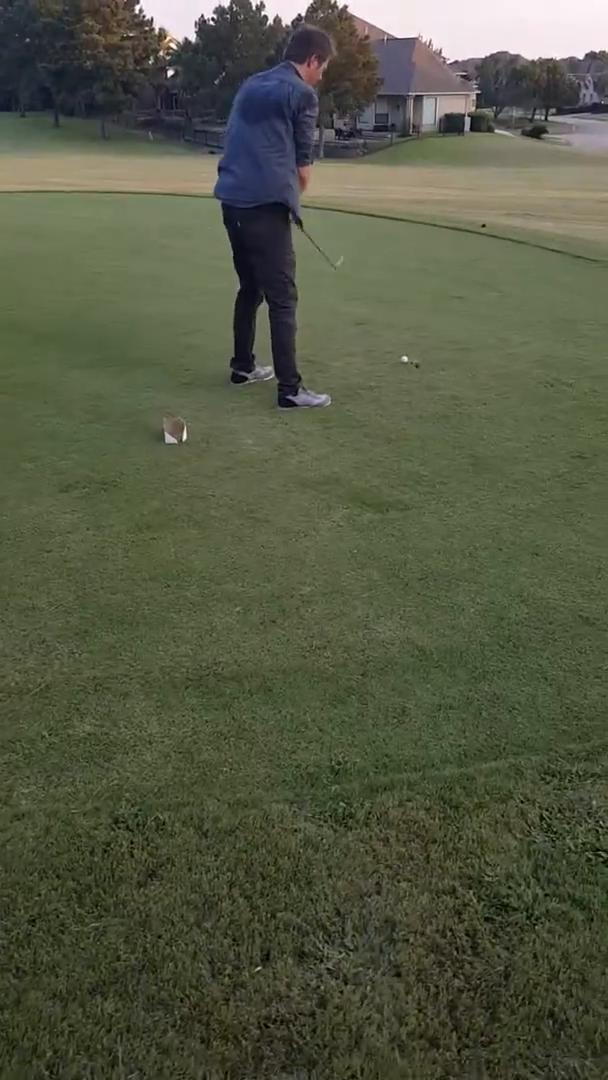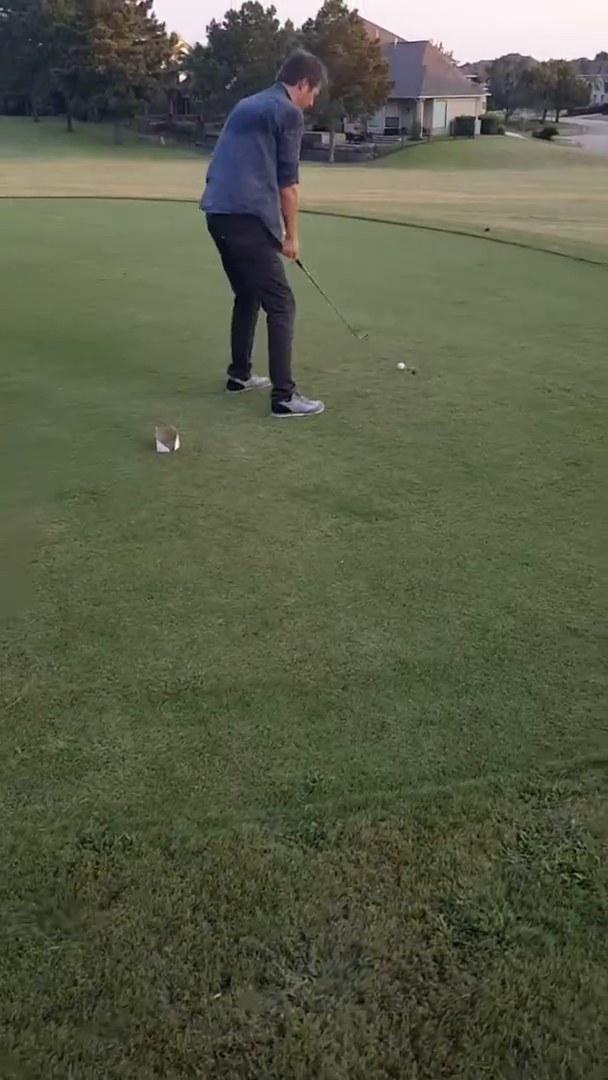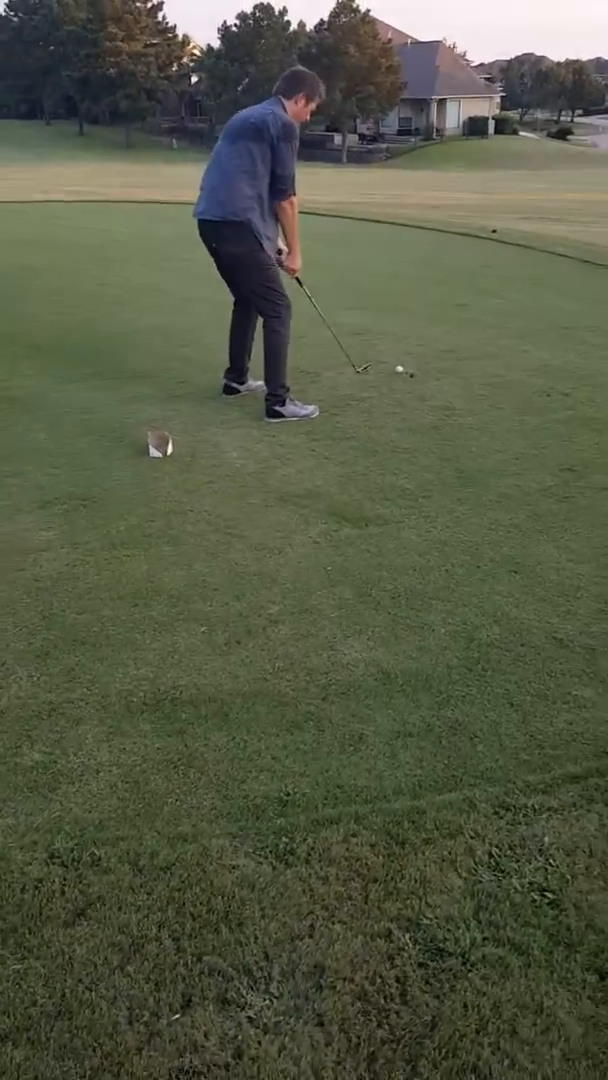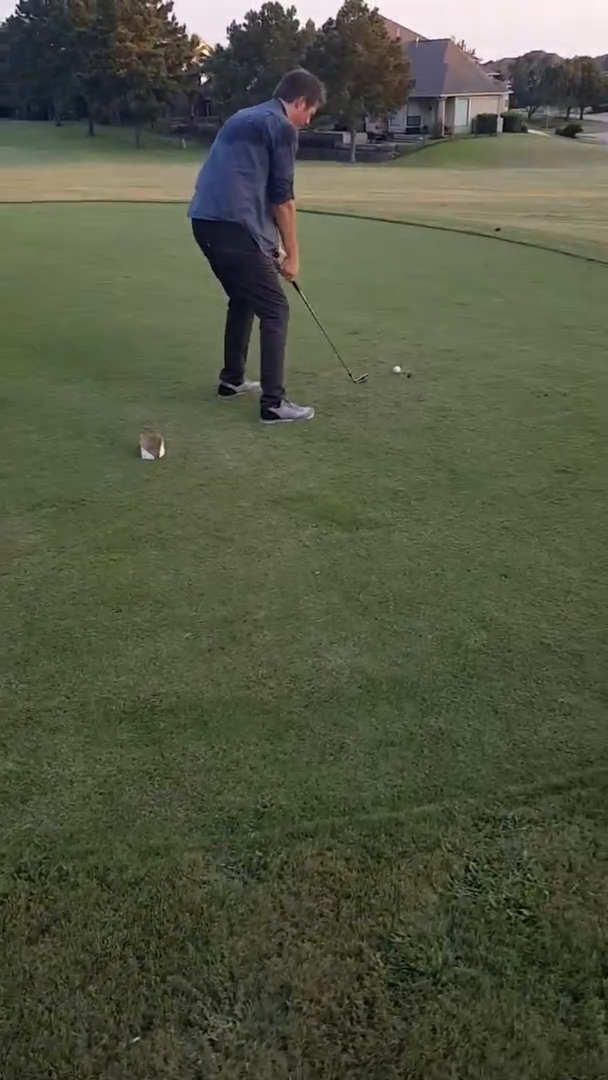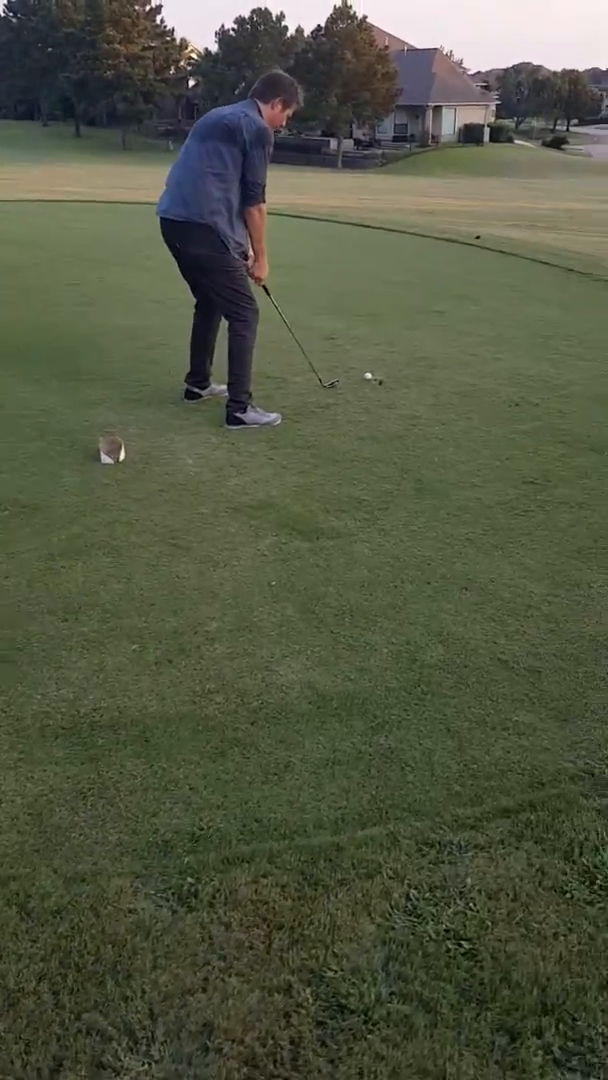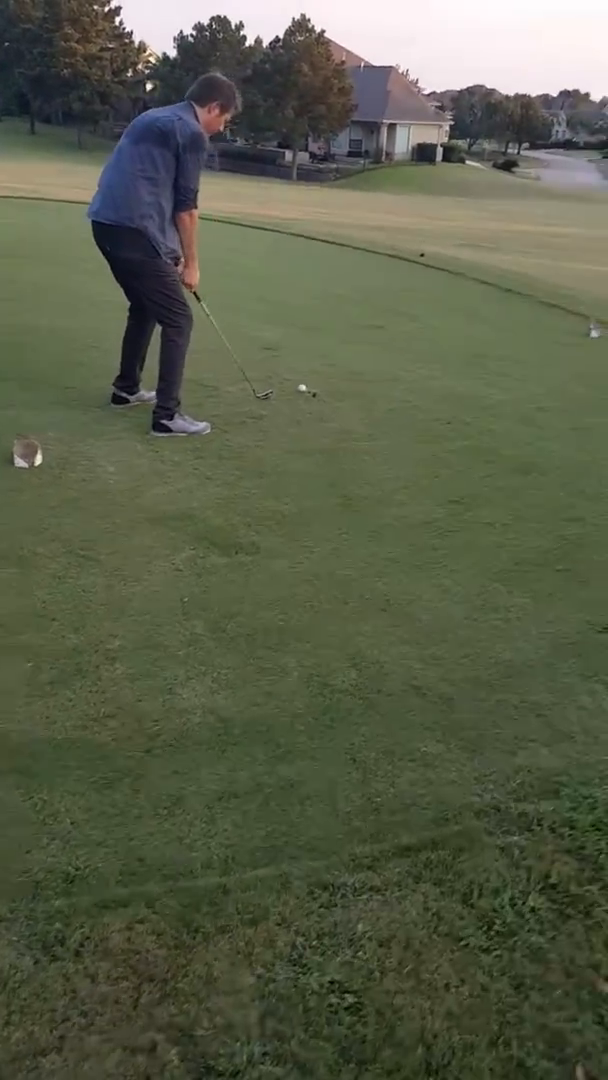
dt=0.2s
person 1, frame 1
left shoulder: (251, 85)
right shoulder: (302, 94)
right elbow: (301, 163)
right wrist: (294, 201)
left hip: (233, 199)
right hip: (265, 204)
left knee: (251, 287)
right knee: (283, 297)
left ankle: (243, 366)
right ankle: (290, 388)
person 1, frame 2
left shoulder: (248, 105)
right shoulder: (288, 113)
right elbow: (287, 182)
left wrist: (276, 227)
right wrist: (291, 235)
left hip: (219, 211)
right hip: (245, 216)
left knee: (248, 295)
right knee: (280, 304)
left ankle: (240, 374)
right ankle: (284, 396)
person 1, frame 3
left shoulder: (247, 116)
right shoulder: (284, 125)
right elbow: (284, 195)
left wrist: (272, 240)
right wrist: (294, 250)
left hip: (211, 220)
right hip: (236, 224)
left knee: (247, 299)
right knee: (277, 309)
left ankle: (236, 379)
right ankle: (278, 401)
person 1, frame 4
left shoulder: (245, 117)
right shoulder: (283, 128)
right elbow: (282, 199)
left wrist: (271, 243)
right wrist: (292, 254)
left hip: (205, 220)
right hip: (232, 225)
left knee: (242, 300)
right knee: (275, 310)
left ankle: (231, 379)
right ankle: (273, 403)
person 1, frame 5
left shoulder: (219, 116)
right shoulder: (257, 129)
right elbow: (253, 201)
left wrist: (240, 247)
right wrist: (261, 257)
left hip: (174, 220)
right hip: (202, 226)
left knee: (209, 303)
right knee: (244, 314)
left ankle: (197, 383)
right ankle: (239, 408)
person 1, frame 6
left shoulder: (156, 118)
right shoulder: (193, 134)
right elbow: (185, 206)
left wrist: (173, 252)
right wrist: (191, 264)
left hip: (106, 222)
right hip: (133, 229)
left knee: (144, 307)
right knee: (177, 319)
left ankle: (126, 388)
right ankle: (167, 415)
